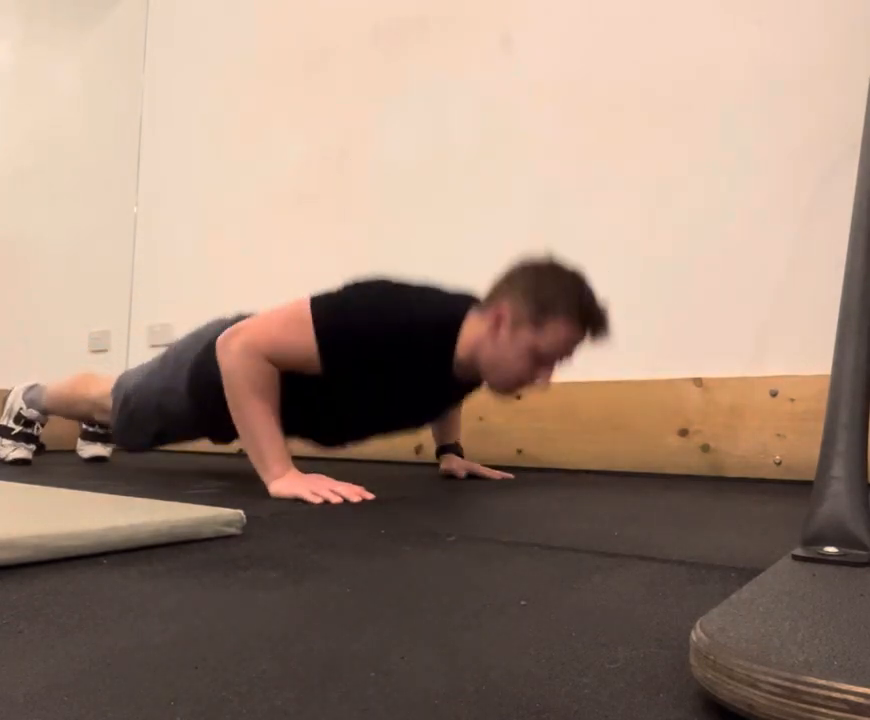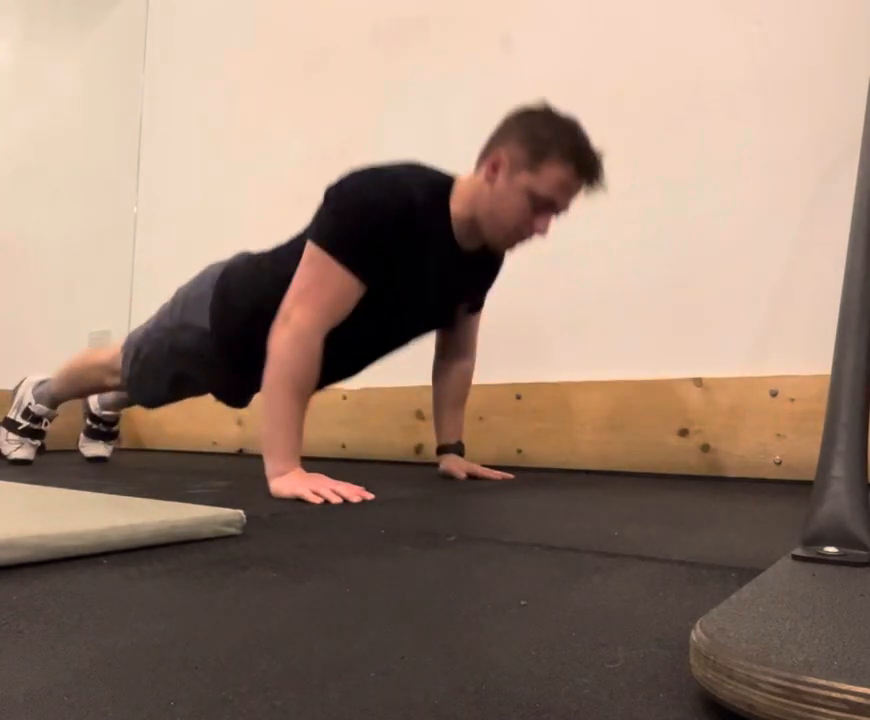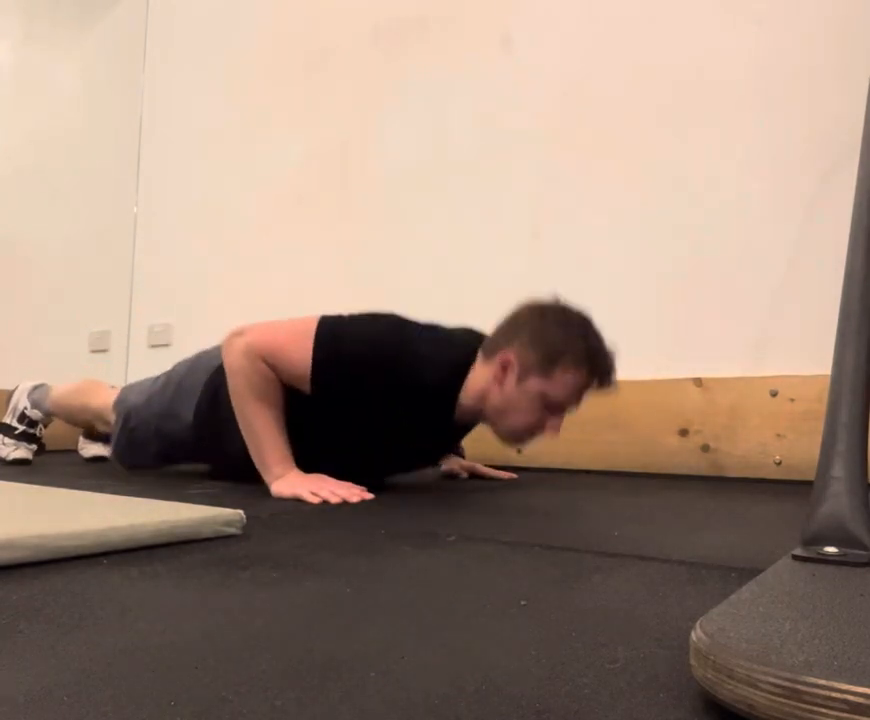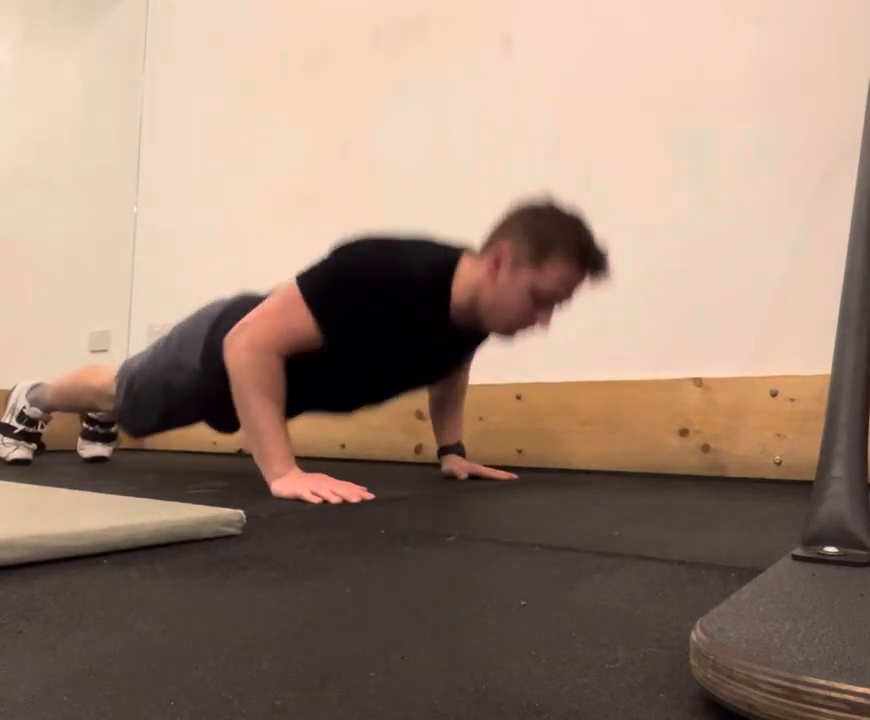
dt=0.5s
person 1, frame 1
left shoulder: (479, 341)
right shoulder: (394, 321)
right elbow: (242, 346)
left wrist: (449, 451)
right wrist: (279, 473)
left hip: (284, 392)
right hip: (217, 369)
right knee: (119, 407)
left ankle: (97, 426)
person 1, frame 2
left shoulder: (484, 252)
right shoulder: (384, 201)
left elbow: (456, 349)
right elbow: (299, 329)
left wrist: (450, 450)
right wrist: (283, 470)
left hip: (270, 352)
right hip: (224, 314)
right knee: (128, 372)
left ankle: (104, 411)
person 1, frame 3
left shoulder: (470, 369)
right shoulder: (397, 358)
right elbow: (245, 346)
left wrist: (447, 452)
right wrist: (280, 475)
left hip: (275, 399)
right hip: (217, 403)
right knee: (122, 418)
left ankle: (57, 400)
person 1, frame 4
left shoulder: (475, 298)
right shoulder: (387, 278)
left elbow: (449, 362)
right elbow: (248, 341)
left wrist: (450, 448)
right wrist: (280, 472)
left hip: (265, 360)
right hip: (221, 351)
right knee: (123, 394)
left ankle: (97, 421)
